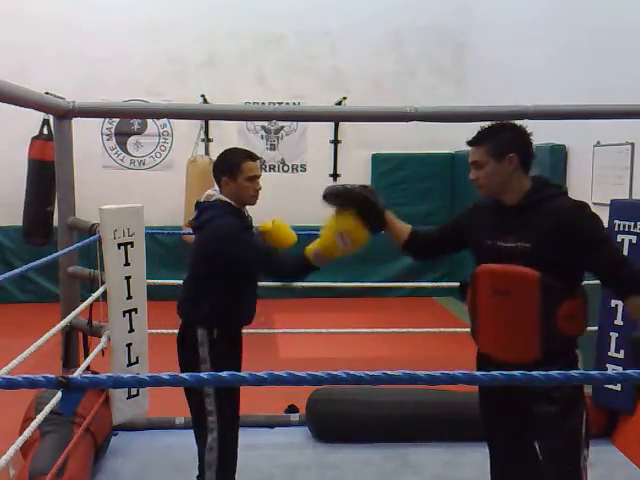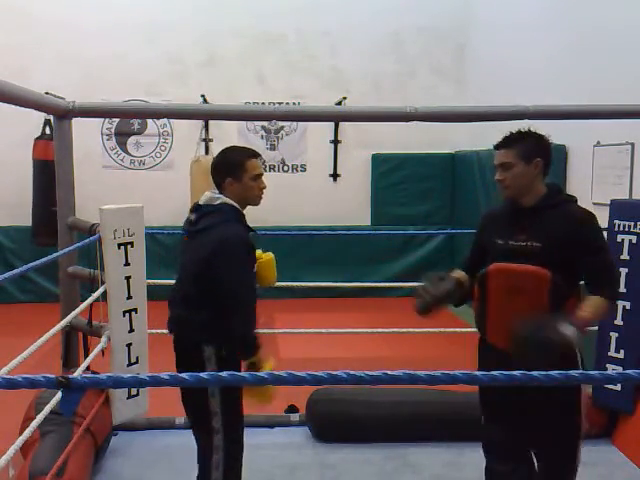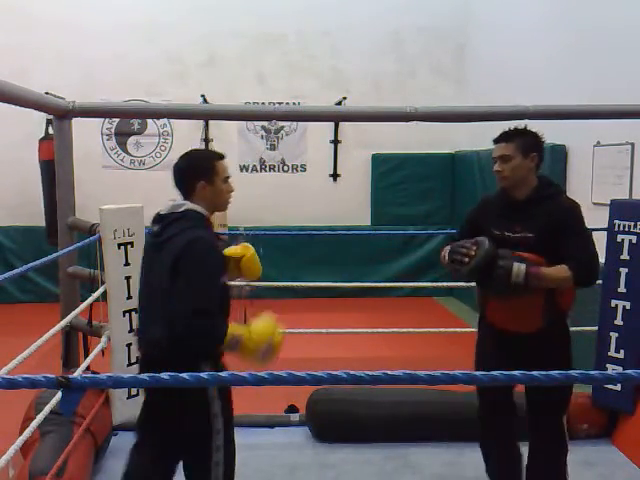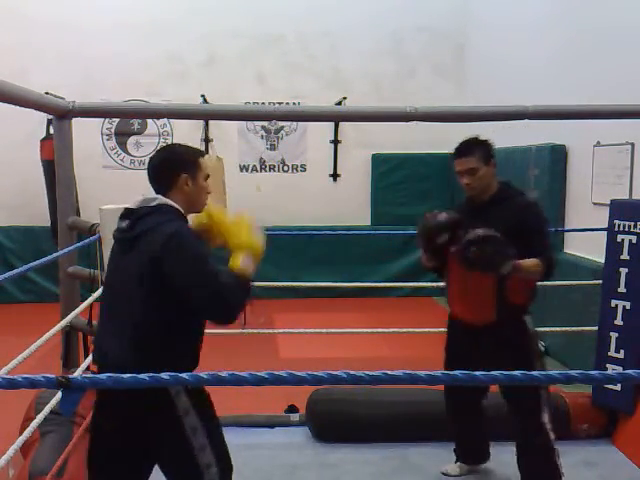
dt=0.3s
person 1, frame 1
left shoulder: (567, 216)
right shoulder: (480, 215)
right elbow: (423, 245)
right wrist: (379, 215)
left hip: (551, 368)
right hip: (494, 363)
person 1, frame 2
left shoulder: (573, 220)
right shoulder: (494, 219)
left elbow: (605, 288)
right elbow: (473, 270)
left wrist: (572, 328)
right wrist: (449, 285)
left hip: (551, 359)
right hip: (496, 354)
left knee: (557, 450)
person 1, frame 3
left shoulder: (562, 210)
right shoulder: (488, 208)
left elbow: (586, 272)
right elbow: (450, 252)
left wrist: (524, 273)
right wrist: (455, 255)
left hip: (546, 334)
right hip: (495, 329)
left knee: (546, 420)
right knee: (492, 411)
person 1, frame 4
left shoulder: (522, 209)
right shoulder: (459, 213)
left elbow: (544, 266)
right elbow: (431, 263)
left wrist: (507, 265)
right wrist: (431, 248)
left hip: (507, 326)
right hip: (463, 323)
left knee: (528, 406)
right knee: (460, 396)
person 2, frame 1
left shoulder: (233, 217)
right shoulder: (221, 227)
left elbow: (260, 261)
right elbow: (277, 267)
left wrist: (267, 241)
right wrist: (326, 246)
left hip: (222, 331)
right hip: (205, 336)
left knee: (224, 417)
right knee: (216, 423)
person 2, frame 2
left shoulder: (202, 218)
right shoulder: (231, 236)
right elbow: (237, 307)
left wrist: (248, 270)
right wrist: (255, 358)
left hip: (192, 340)
right hip: (209, 349)
left knee: (210, 428)
right knee: (222, 436)
person 2, frame 3
left shoulder: (163, 228)
right shoulder: (200, 242)
right elbow: (196, 321)
left wrist: (224, 267)
right wrist: (248, 339)
left hip: (156, 359)
right hip: (191, 365)
left knee: (153, 452)
person 2, frame 4
left shoulder: (137, 226)
right shoulder: (176, 237)
right elbow: (223, 305)
left wrist: (203, 238)
right wrist: (245, 254)
left hip: (116, 375)
right hip: (158, 381)
